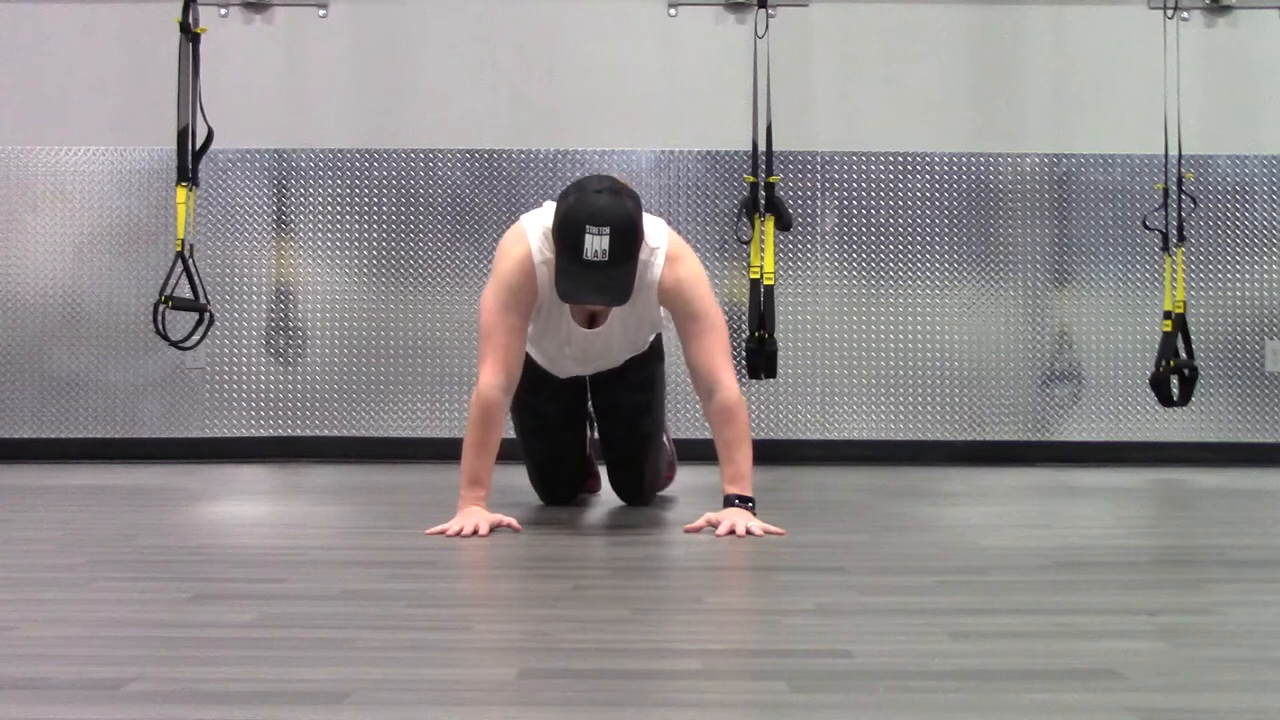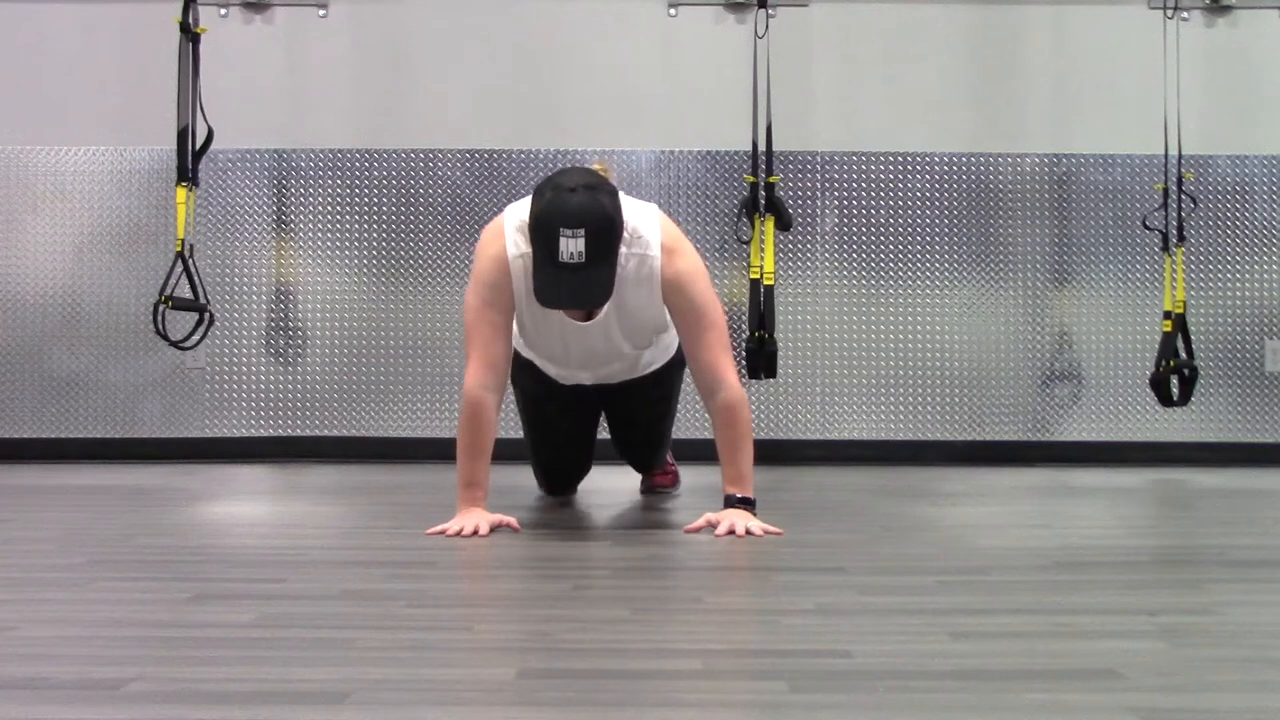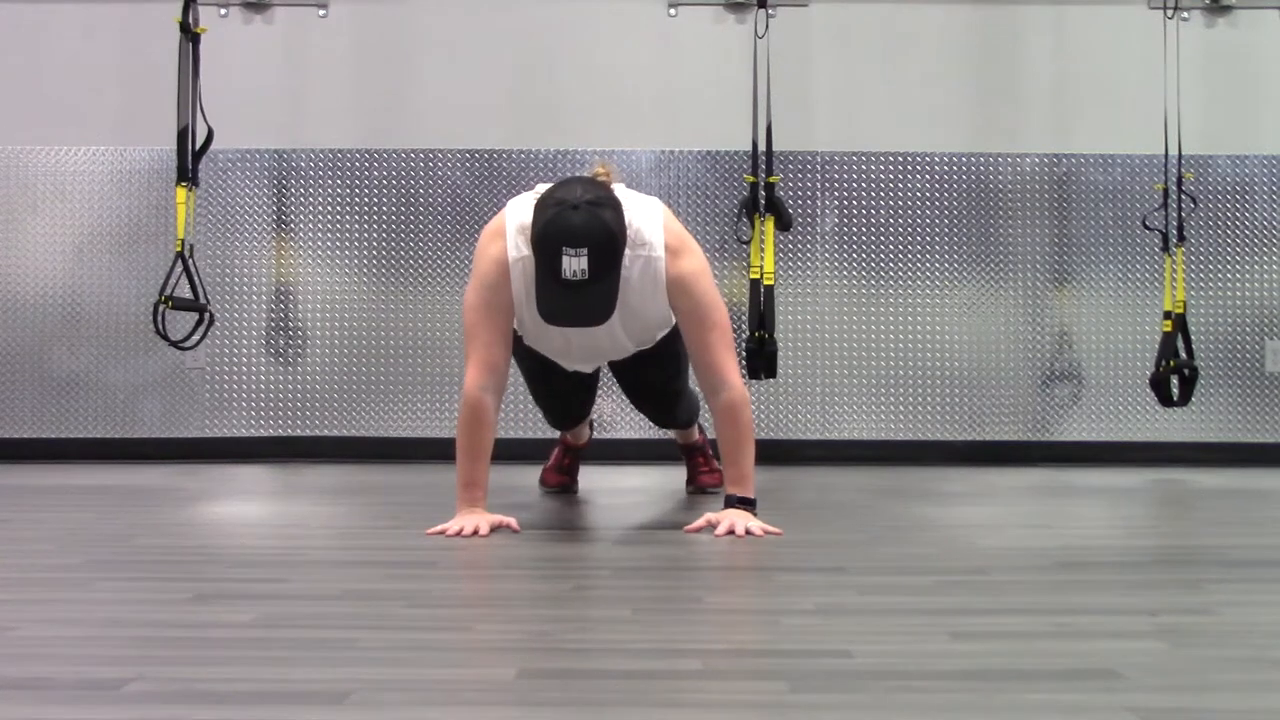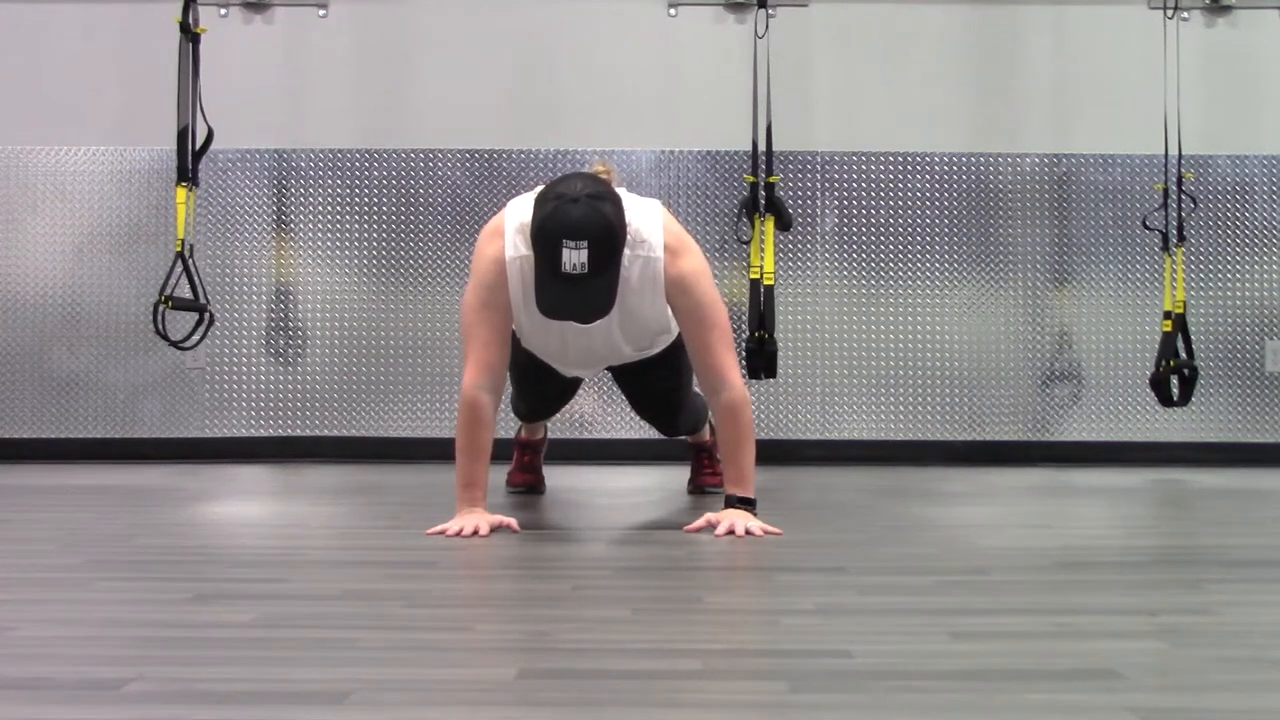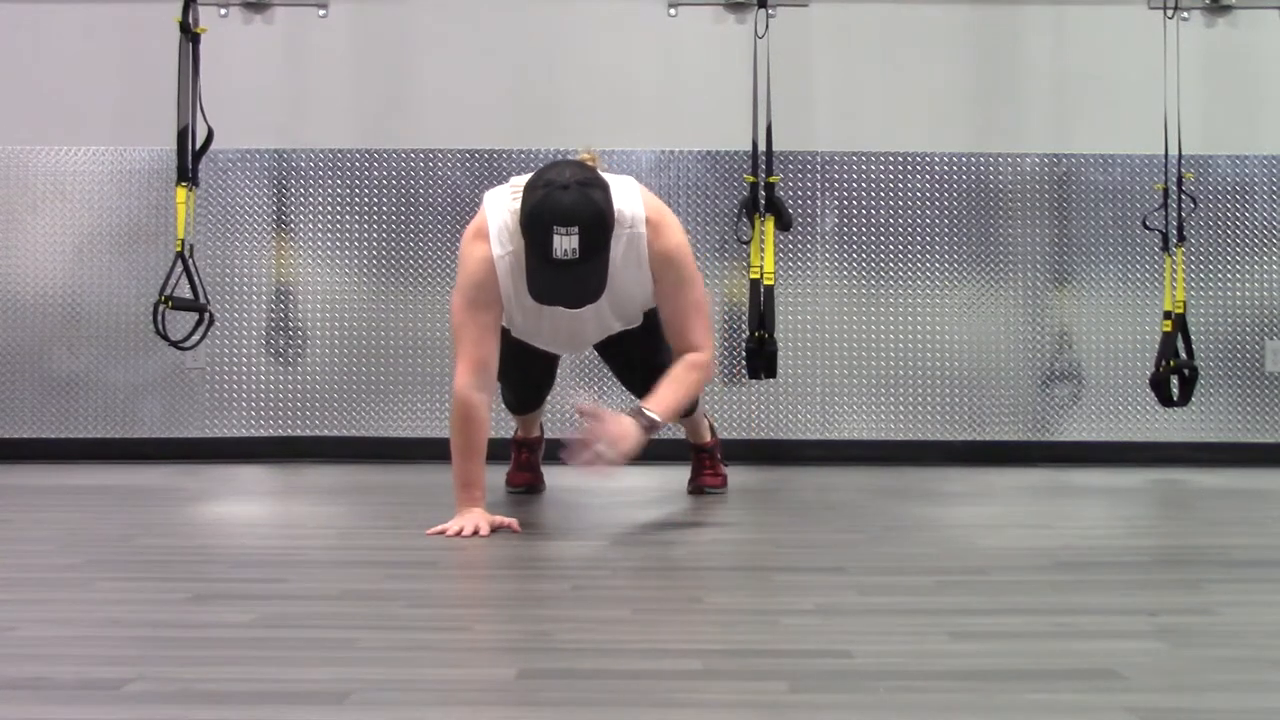
dt=0.7s
person 1, frame 1
left shoulder: (670, 260)
right shoulder: (523, 251)
left elbow: (720, 386)
right elbow: (493, 384)
left wrist: (739, 501)
right wrist: (471, 503)
left hip: (629, 358)
right hip: (542, 360)
left knee: (638, 489)
right knee: (557, 490)
left ankle: (655, 438)
right ankle: (578, 448)
person 1, frame 2
left shoulder: (665, 250)
right shoulder: (503, 245)
left elbow: (722, 385)
right elbow: (481, 384)
left wrist: (739, 502)
right wrist: (471, 505)
left knee: (645, 458)
right knee: (558, 481)
left ankle: (657, 456)
right ankle: (570, 443)
person 1, frame 3
left shoulder: (669, 248)
right shoulder: (503, 244)
left elbow: (725, 383)
right elbow: (481, 384)
left wrist: (740, 502)
right wrist: (471, 505)
left ankle: (692, 441)
right ankle: (574, 439)
person 1, frame 4
left shoulder: (668, 248)
right shoulder: (501, 244)
left elbow: (726, 384)
right elbow: (479, 384)
left wrist: (740, 503)
right wrist: (470, 506)
left ankle: (704, 440)
right ankle: (530, 440)
person 1, frame 5
left shoulder: (655, 228)
right shoulder: (487, 239)
left elbow: (698, 353)
right elbow: (471, 380)
left wrist: (643, 422)
right wrist: (470, 505)
right knee: (520, 393)
left ankle: (703, 439)
right ankle: (527, 440)
